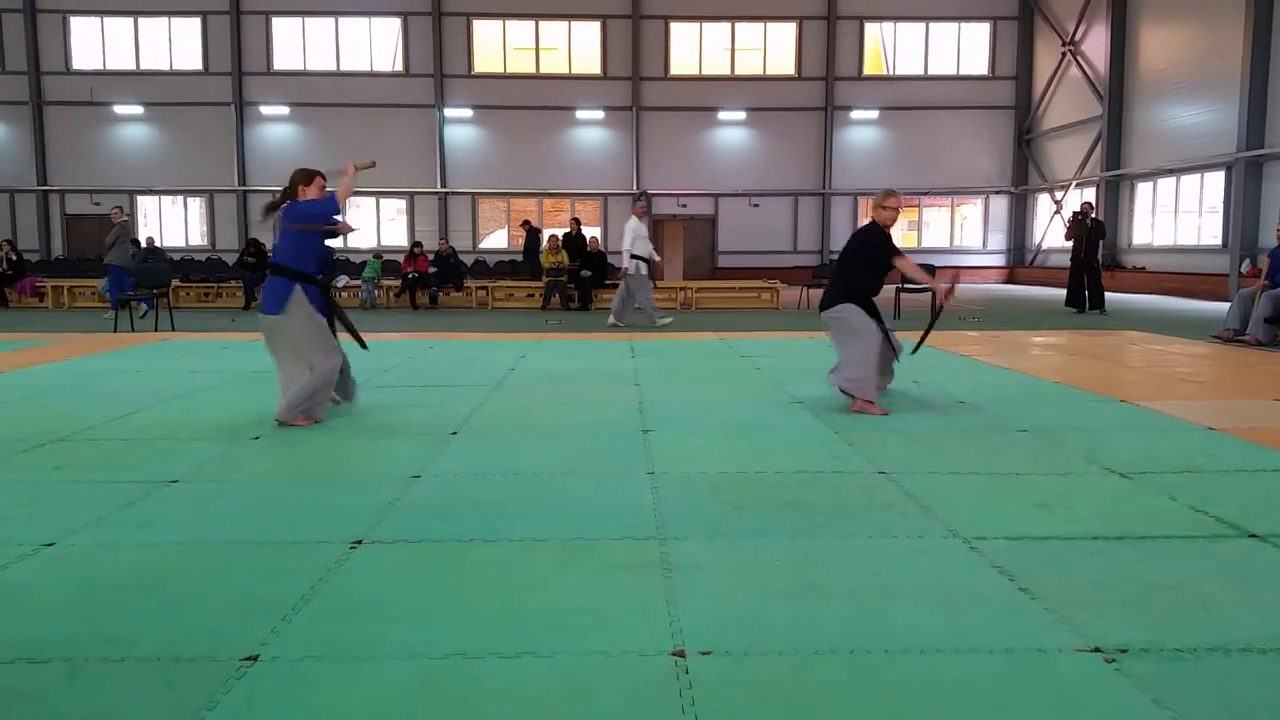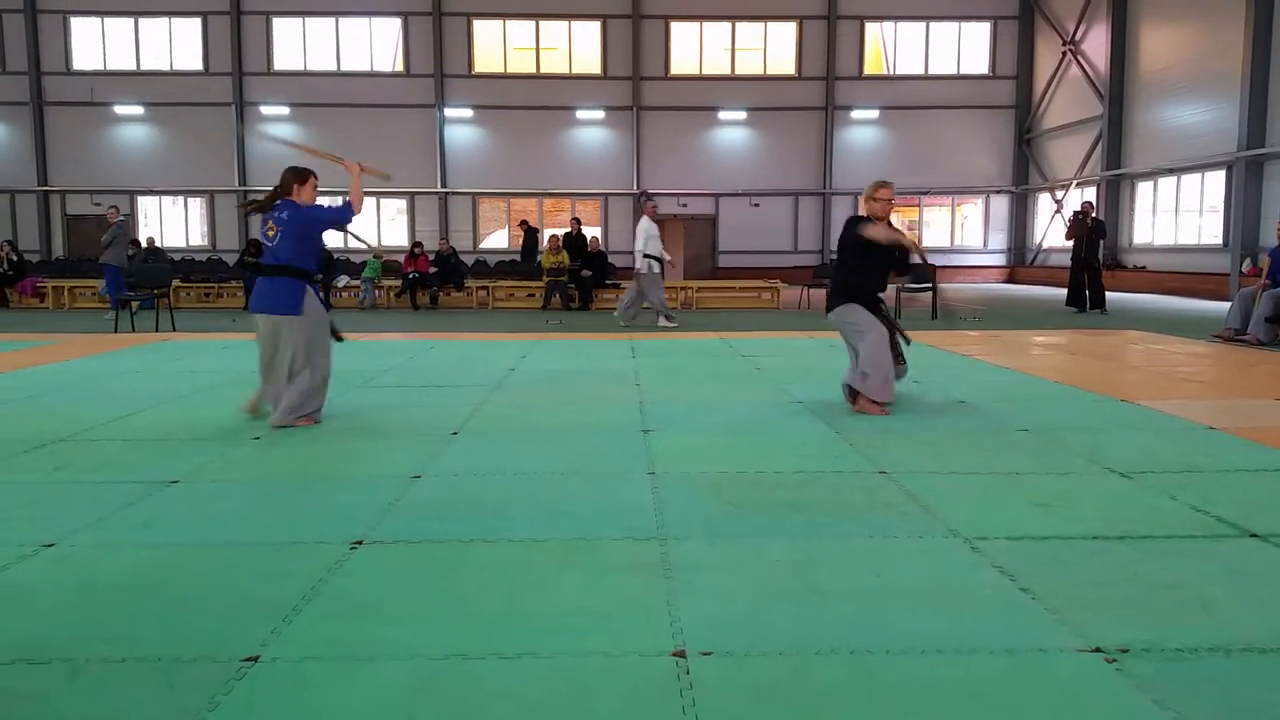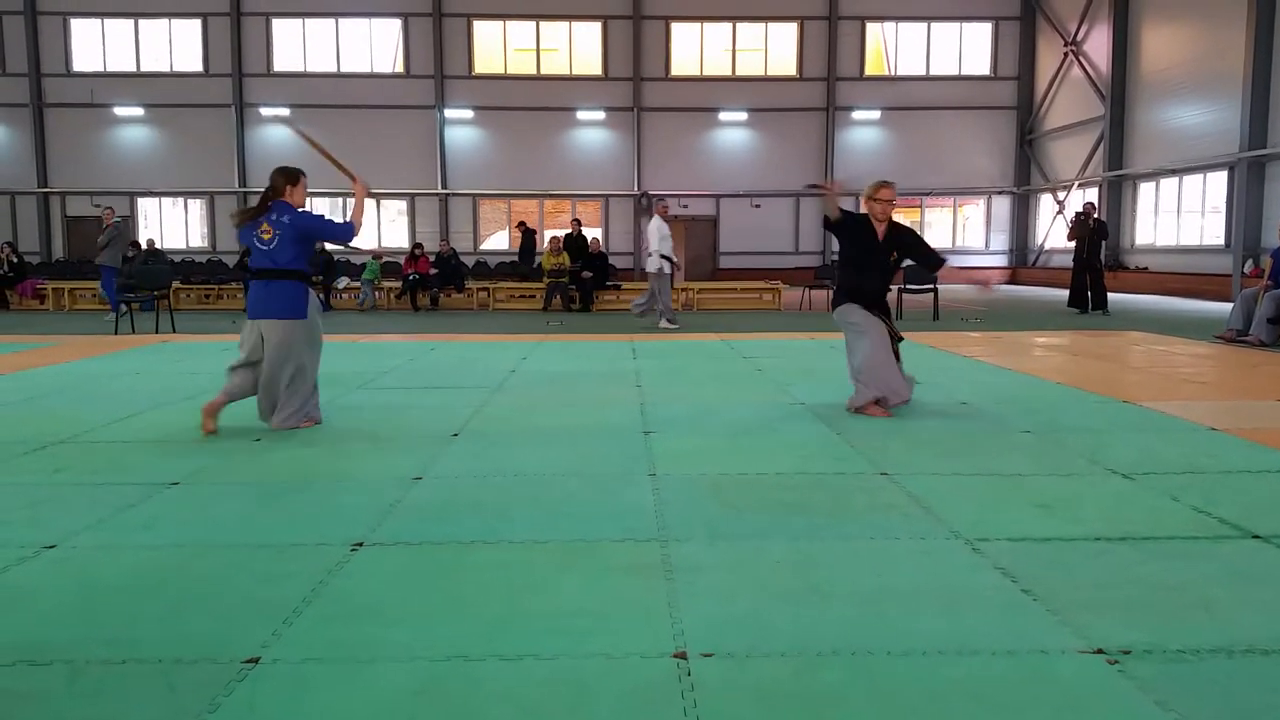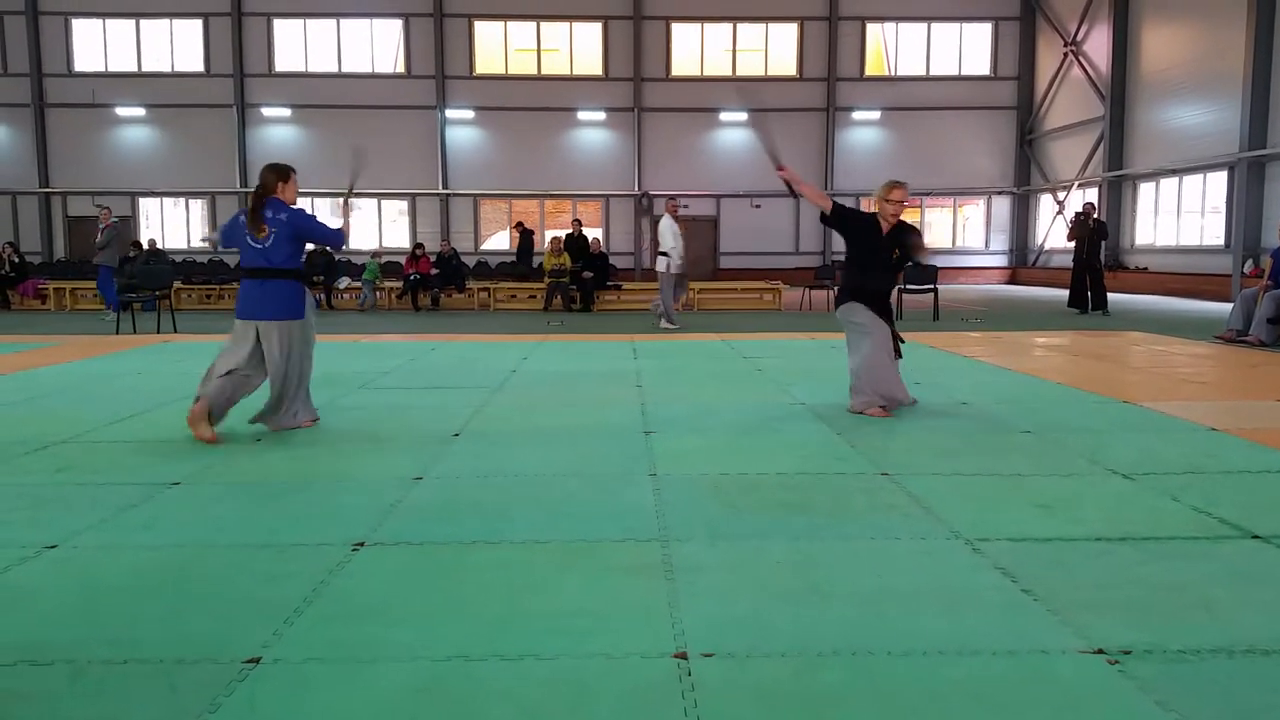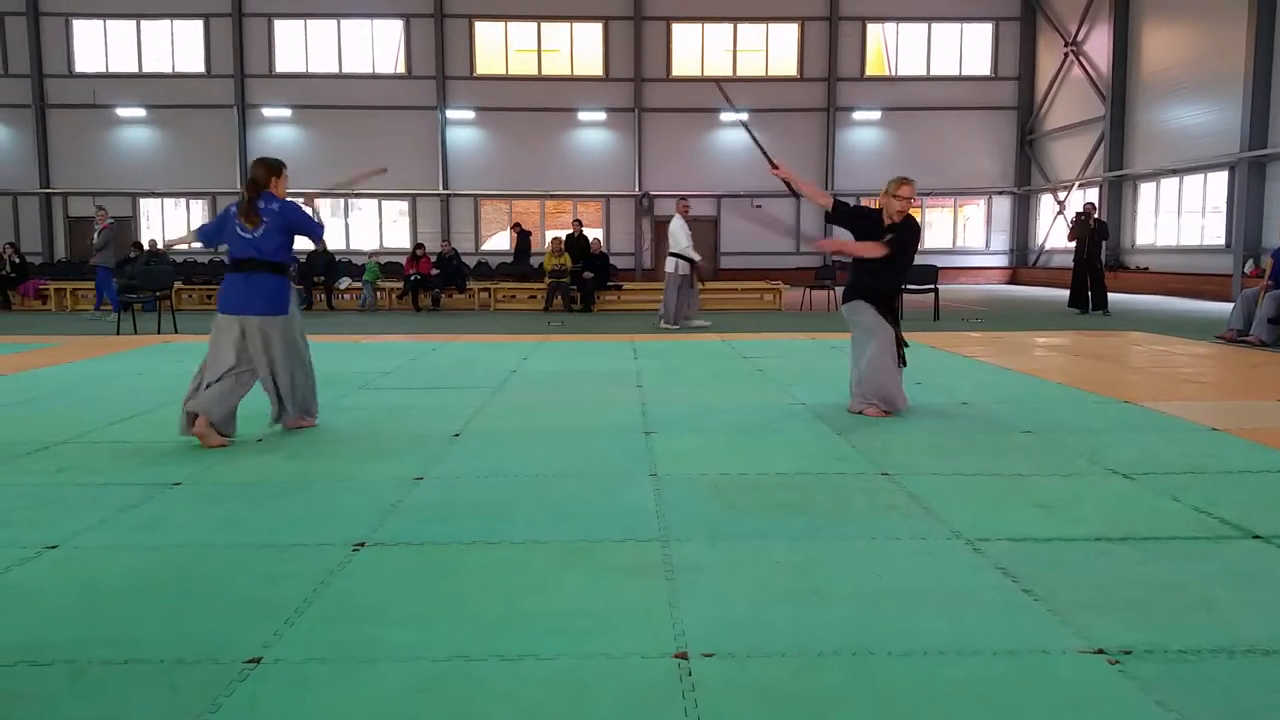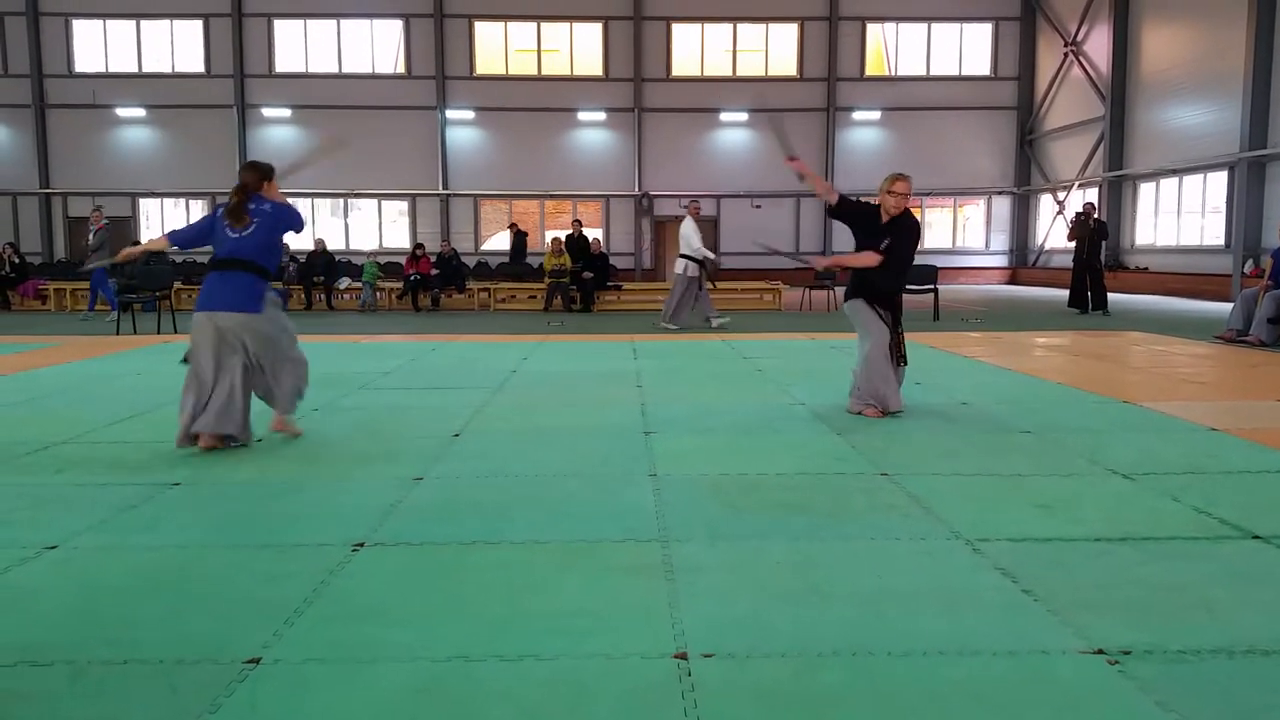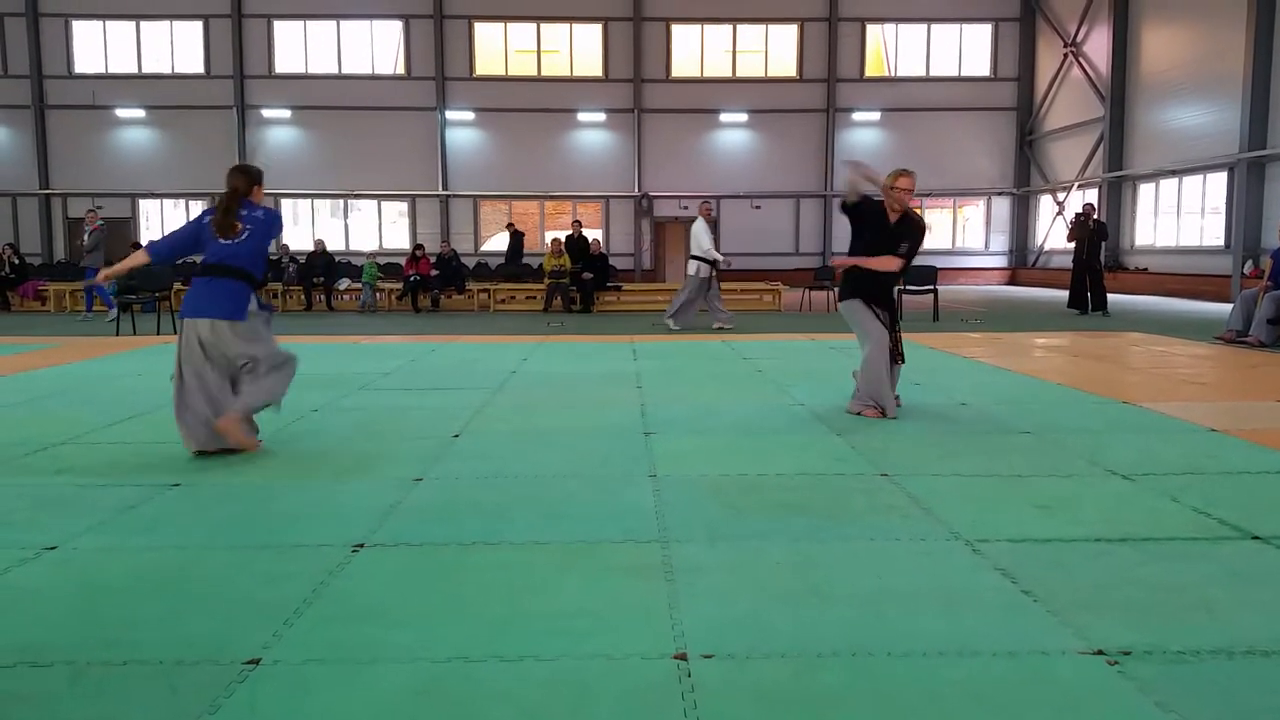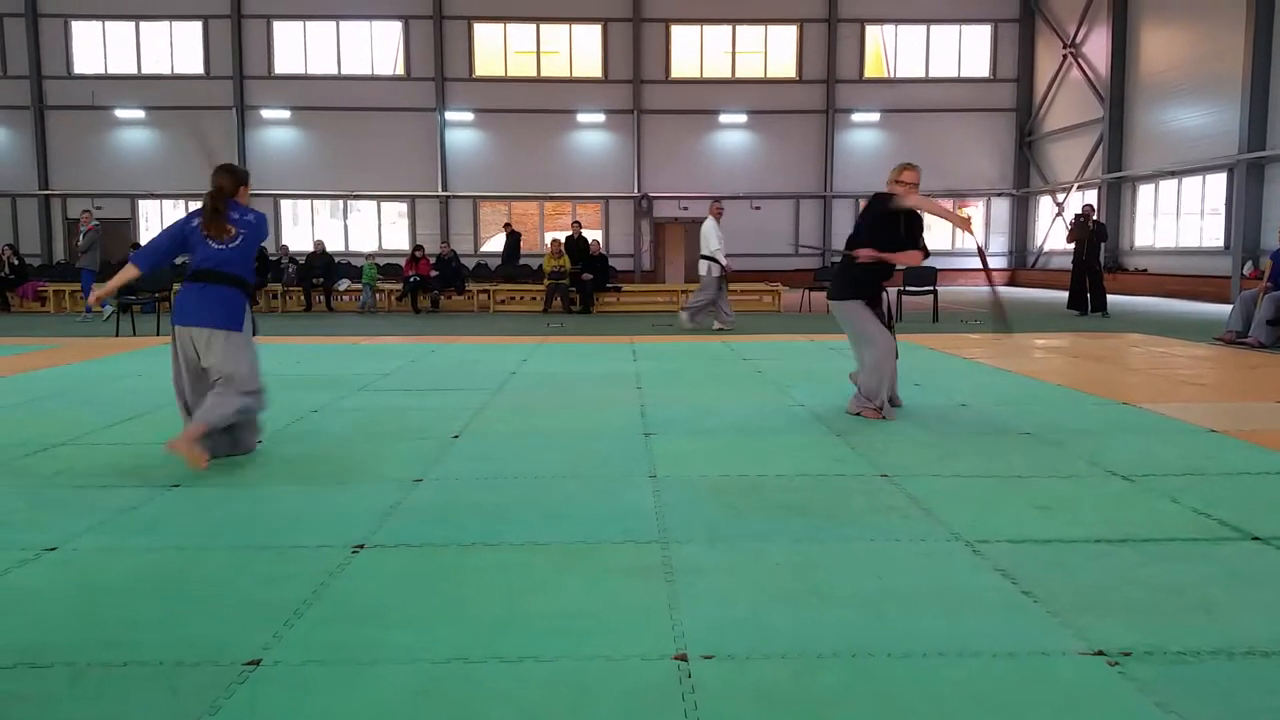
dt=0.1s
person 1, frame 1
left shoulder: (290, 212)
right shoulder: (299, 211)
left elbow: (335, 226)
right elbow: (338, 200)
left wrist: (338, 226)
right wrist: (350, 174)
left hip: (280, 293)
right hip: (291, 295)
left knee: (323, 353)
right knee: (322, 358)
right ankle: (292, 411)
person 1, frame 2
left shoulder: (272, 214)
right shoulder: (304, 216)
right elbow: (351, 210)
right wrist: (355, 173)
left hip: (267, 294)
right hip: (294, 296)
left knee: (276, 358)
right knee: (311, 358)
left ankle: (263, 400)
right ankle: (291, 413)
person 1, frame 3
left shoulder: (254, 218)
right shoulder: (301, 221)
left elbow: (245, 233)
right elbow: (349, 233)
right wrist: (359, 196)
left hip: (259, 298)
right hip: (293, 298)
left knee: (255, 357)
right knee: (298, 360)
left ankle: (218, 402)
right ankle: (292, 414)
person 1, frame 4
left shoulder: (243, 218)
right shoulder: (295, 218)
left elbow: (224, 237)
right elbow: (337, 239)
left wrist: (214, 238)
right wrist: (345, 215)
left hip: (250, 298)
right hip: (286, 297)
left knee: (241, 360)
right knee: (292, 362)
left ankle: (202, 409)
right ankle: (292, 415)
person 1, frame 5
left shoulder: (232, 211)
right shoulder: (286, 209)
left elbow: (205, 233)
right elbow: (317, 232)
left wrist: (180, 241)
right wrist: (312, 205)
left hip: (232, 292)
right hip: (271, 294)
left knee: (229, 361)
right knee: (289, 357)
left ankle: (203, 418)
right ankle: (296, 414)
person 1, frame 6
left shoulder: (222, 213)
right shoulder: (276, 211)
left elbow: (178, 237)
right elbow: (297, 224)
left wrist: (139, 249)
left hip: (212, 296)
right hip: (249, 295)
left knee: (214, 367)
right knee: (281, 357)
left ankle: (209, 431)
right ankle: (282, 416)
person 1, frame 7
left shoulder: (208, 219)
right shoulder: (268, 217)
left elbow: (161, 248)
left wrist: (114, 270)
right wrist: (257, 205)
left hip: (197, 301)
right hip: (235, 303)
left knee: (204, 379)
right knee: (275, 365)
left ankle: (211, 438)
right ankle: (234, 417)
person 1, frame 8
left shoulder: (193, 220)
right shoulder: (256, 220)
left elbow: (149, 256)
left wrist: (108, 288)
left hip: (188, 308)
right hip: (227, 309)
left knee: (201, 383)
right knee: (241, 386)
left ankle: (221, 441)
right ankle: (189, 437)
person 2, frame 1
left shoulder: (879, 235)
right shoulder: (869, 235)
right elbow: (901, 262)
right wrist: (935, 285)
left hip: (859, 301)
right hip: (838, 302)
left knee: (884, 347)
right knee: (868, 336)
left ankle: (861, 384)
right ankle: (861, 398)
person 2, frame 2
left shoulder: (894, 233)
right shoulder: (855, 224)
left elbow: (903, 269)
right elbow: (871, 231)
right wrist: (902, 238)
left hip: (870, 301)
right hip: (845, 302)
right knee: (876, 335)
left ankle: (861, 387)
right ankle: (864, 397)
person 2, frame 3
left shoulder: (902, 235)
right shoulder: (850, 225)
left elbow: (935, 263)
right elbow: (833, 213)
right wrist: (832, 197)
left hip: (876, 303)
right hip: (848, 301)
right knee: (874, 336)
right ankle: (866, 400)
person 2, frame 4
left shoulder: (908, 233)
right shoulder: (860, 222)
left elbow: (919, 255)
right elbow: (823, 202)
left wrist: (919, 249)
right wrist: (792, 179)
left hip: (880, 303)
right hip: (853, 301)
left knee: (882, 352)
right knee: (876, 339)
right ankle: (866, 400)
person 2, frame 5
left shoulder: (910, 228)
right shoulder: (865, 217)
left elbow: (878, 250)
right elbow: (825, 200)
left wrist: (839, 245)
right wrist: (788, 176)
left hip: (887, 301)
right hip: (858, 297)
left knee: (890, 357)
right knee: (883, 340)
left ankle: (874, 396)
right ankle: (865, 400)
person 2, frame 6
left shoulder: (909, 226)
right shoulder: (864, 213)
left elbow: (874, 259)
right elbow: (830, 194)
left wrist: (834, 260)
right wrist: (804, 172)
left hip: (890, 299)
right hip: (860, 294)
left knee: (891, 355)
right knee: (878, 340)
left ankle: (880, 395)
right ankle: (864, 401)
person 2, frame 7
left shoulder: (914, 226)
right shoulder: (866, 208)
left elbow: (894, 264)
right elbow: (852, 195)
left wrist: (853, 261)
right wrist: (861, 178)
left hip: (883, 295)
right hip: (855, 294)
left knee: (891, 351)
right knee: (878, 343)
left ankle: (880, 394)
right ankle: (863, 402)
person 2, frame 8
left shoulder: (913, 221)
right shoulder: (879, 204)
left elbow: (916, 256)
right elbow: (909, 201)
left wrist: (881, 254)
right wrist: (952, 216)
left hip: (873, 291)
right hip: (847, 291)
left knee: (878, 350)
right knee: (880, 346)
left ankle: (866, 384)
right ankle: (865, 403)
